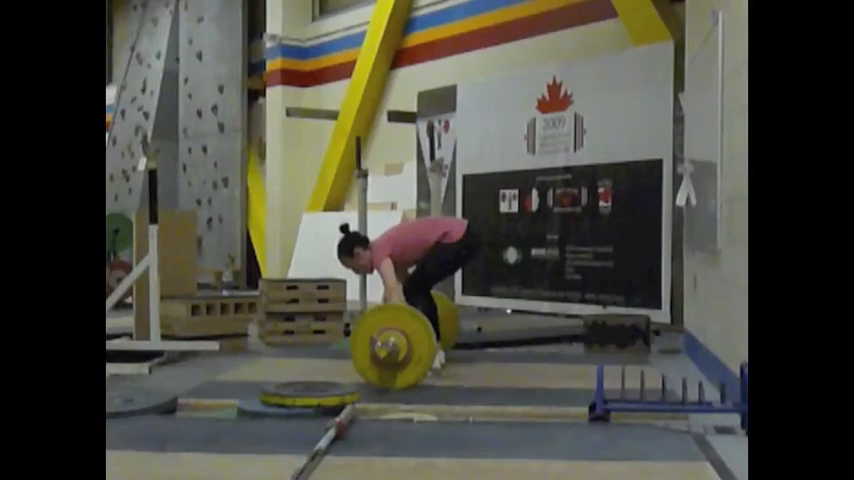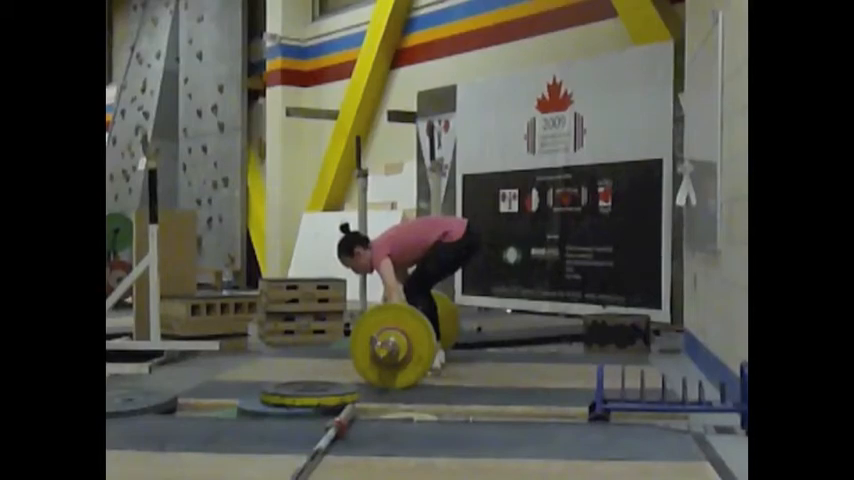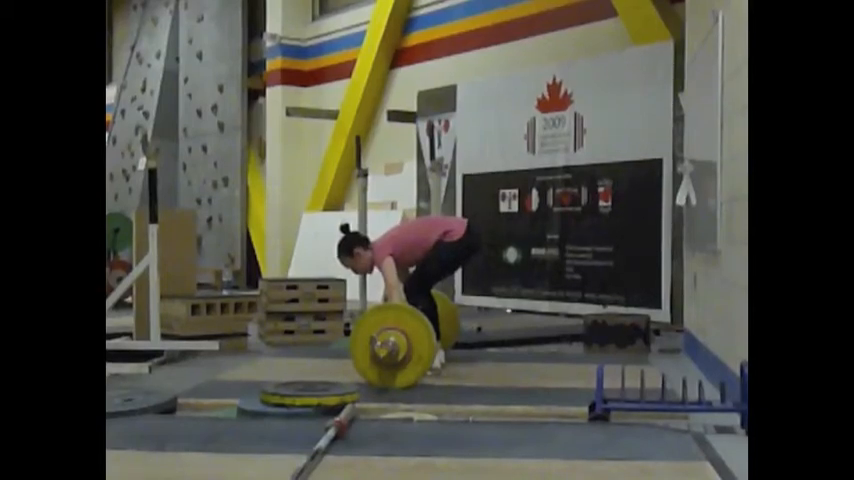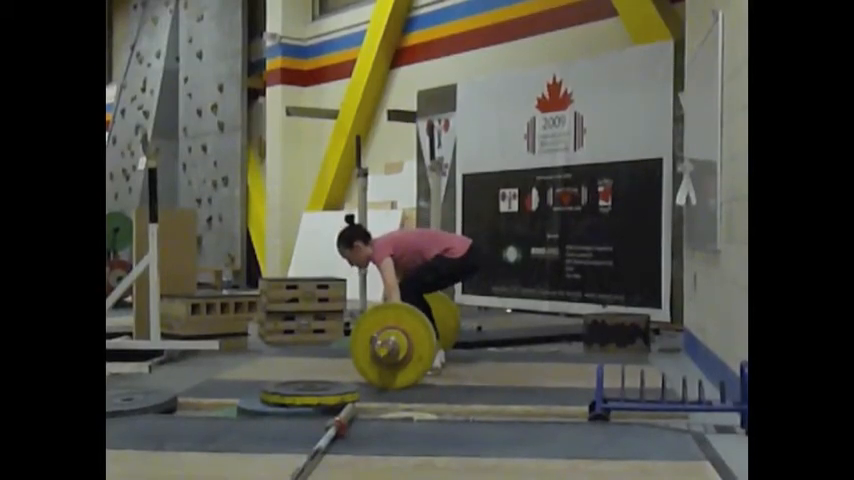
dt=0.4s
person 1, frame 1
left shoulder: (378, 252)
right shoulder: (388, 250)
left elbow: (393, 291)
right elbow: (402, 284)
left hip: (456, 239)
right hip: (462, 236)
left knee: (414, 290)
right knee: (418, 289)
person 1, frame 2
left shoulder: (378, 252)
right shoulder: (388, 250)
left elbow: (392, 291)
right elbow: (401, 284)
left hip: (456, 238)
right hip: (463, 235)
left knee: (414, 289)
right knee: (418, 289)
person 1, frame 3
left shoulder: (379, 251)
right shoulder: (388, 249)
left elbow: (393, 290)
right elbow: (402, 283)
left hip: (457, 238)
right hip: (463, 234)
left knee: (415, 289)
right knee: (419, 289)
person 1, frame 4
left shoulder: (379, 249)
right shoulder: (387, 246)
left elbow: (392, 291)
right elbow: (398, 285)
left hip: (459, 256)
right hip: (463, 253)
left knee: (408, 291)
right knee: (410, 292)
